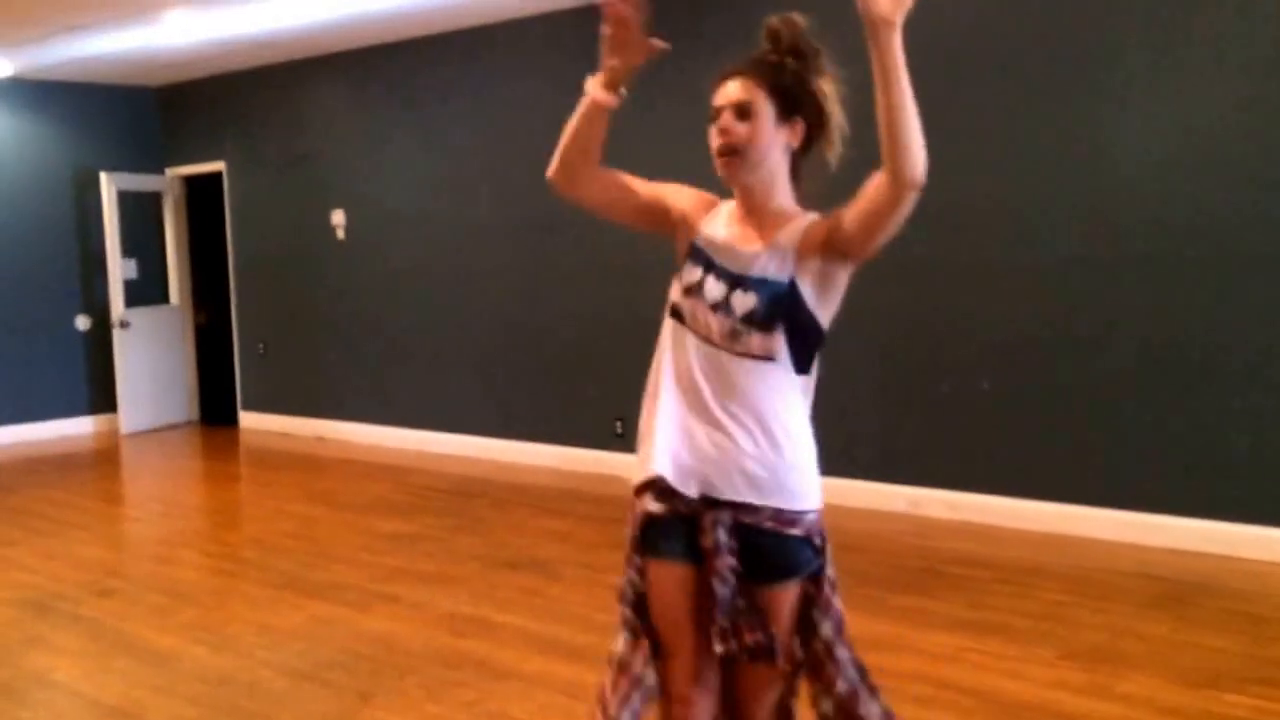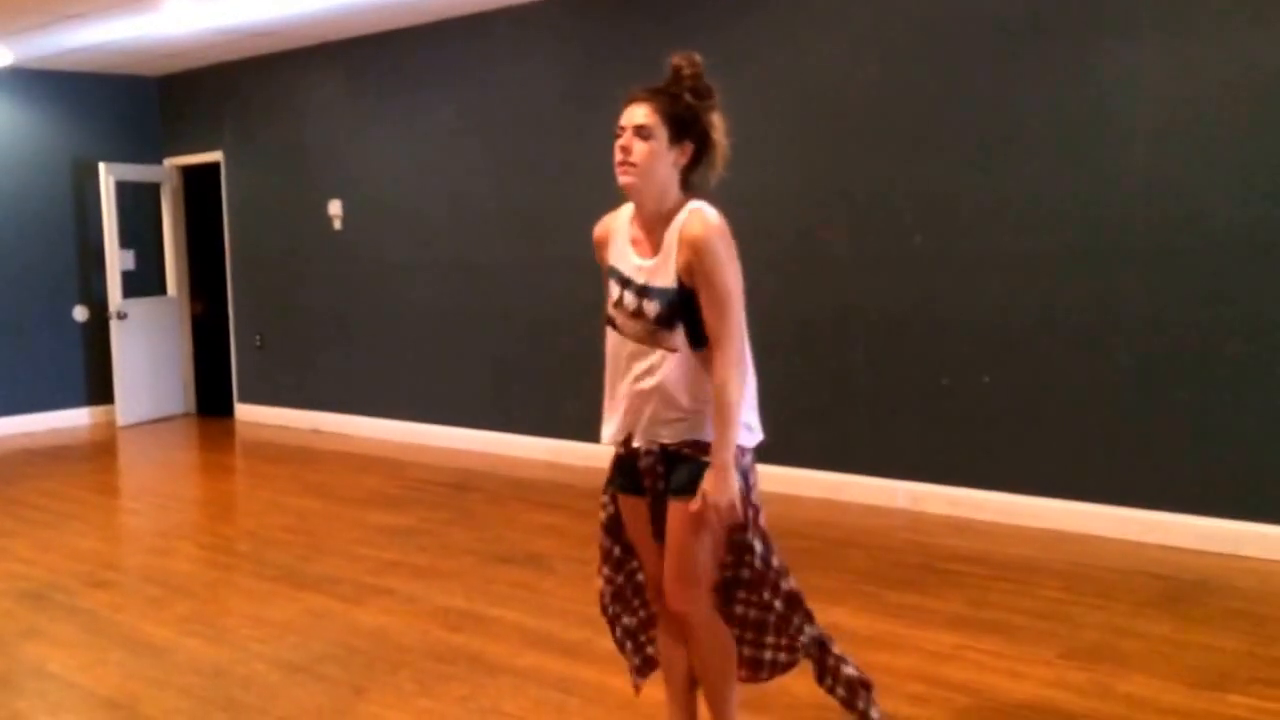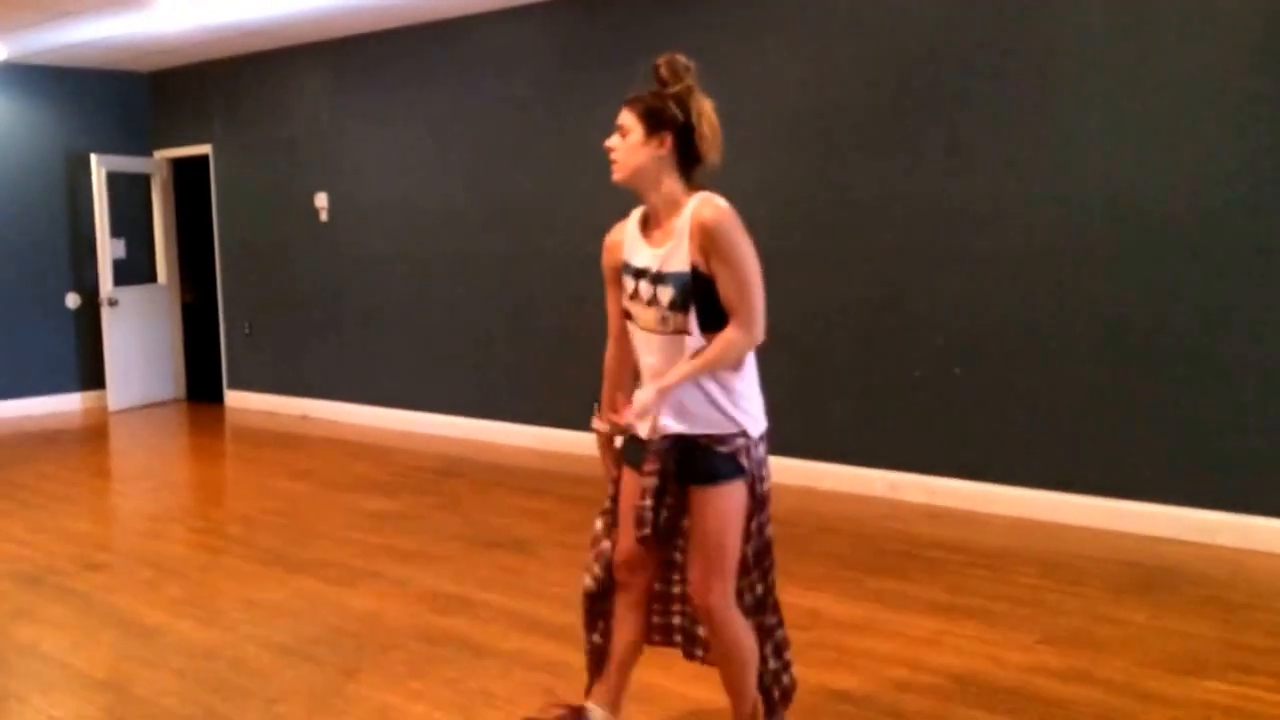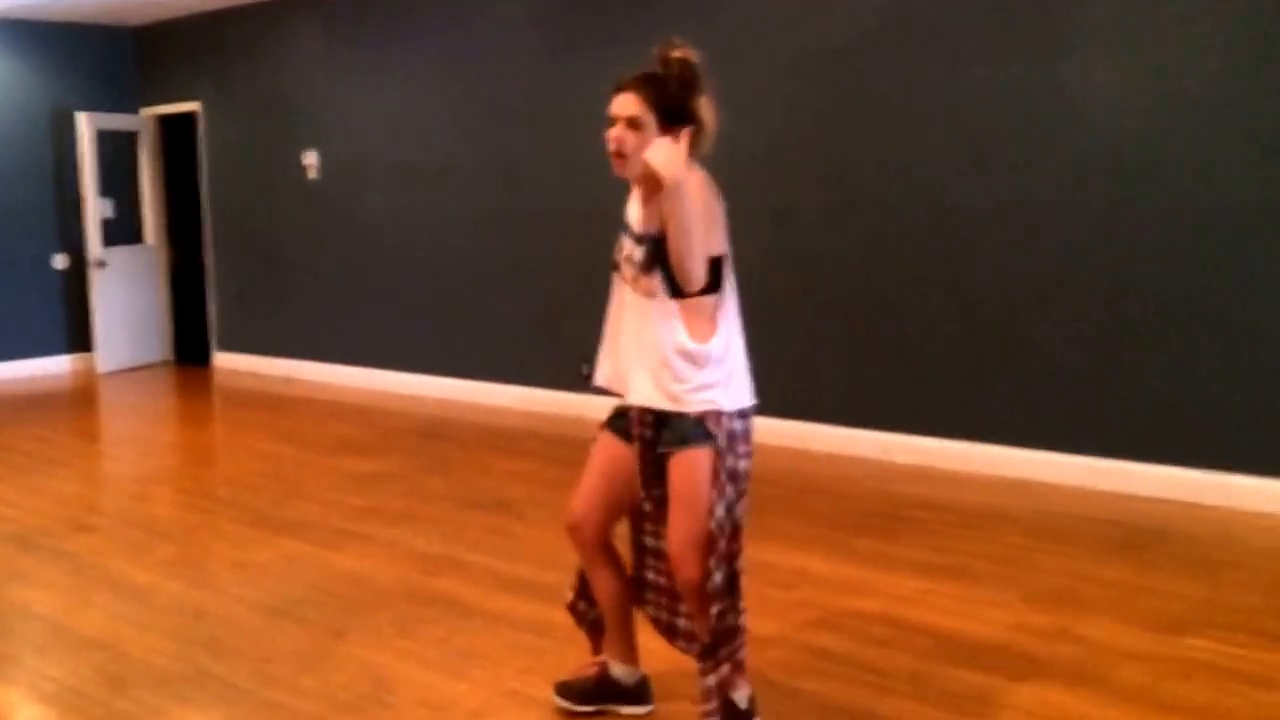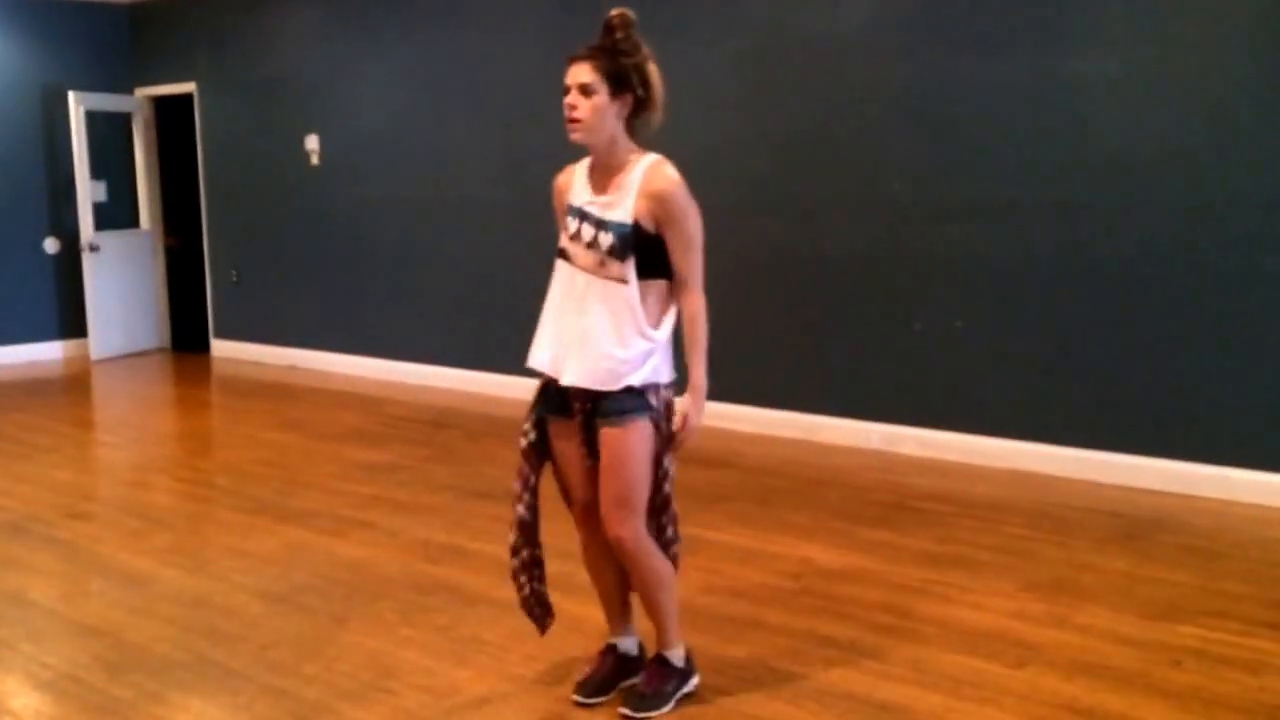
dt=1s
person 1, frame 1
left shoulder: (825, 240)
right shoulder: (692, 214)
left elbow: (904, 180)
right elbow: (569, 178)
right wrist: (608, 79)
left hip: (774, 499)
right hip: (674, 486)
person 1, frame 2
left shoulder: (701, 232)
right shoulder: (608, 232)
left elbow: (729, 353)
left wrist: (721, 462)
left hip: (701, 443)
right hip: (634, 441)
left knee: (690, 600)
right knee: (658, 601)
person 1, frame 3
left shoulder: (711, 219)
right shoulder: (619, 237)
left elbow: (749, 328)
left wrist: (669, 386)
right wrist: (612, 414)
left hip: (719, 431)
right hip: (649, 429)
left knee: (712, 593)
right knee: (628, 566)
person 1, frame 4
left shoulder: (690, 187)
right shoulder: (636, 194)
left elbow: (690, 276)
left wrist: (675, 174)
left hip: (705, 408)
right hip: (642, 401)
left knee: (690, 565)
right knee: (585, 525)
person 1, frame 5
left shoulder: (660, 185)
right shoulder: (567, 183)
left elbow: (690, 290)
left wrist: (696, 388)
left hip: (634, 380)
right hip: (564, 376)
left knee: (627, 527)
right knee: (587, 517)
left ankle: (675, 659)
right ankle: (622, 646)
